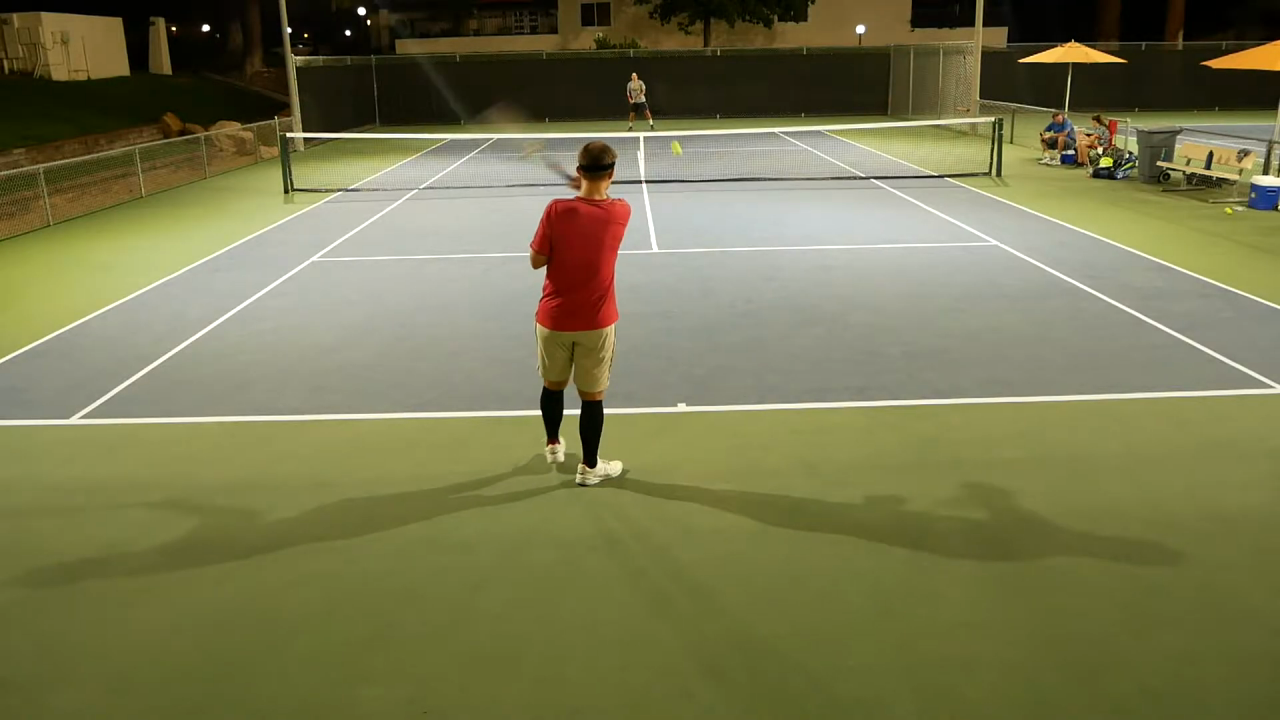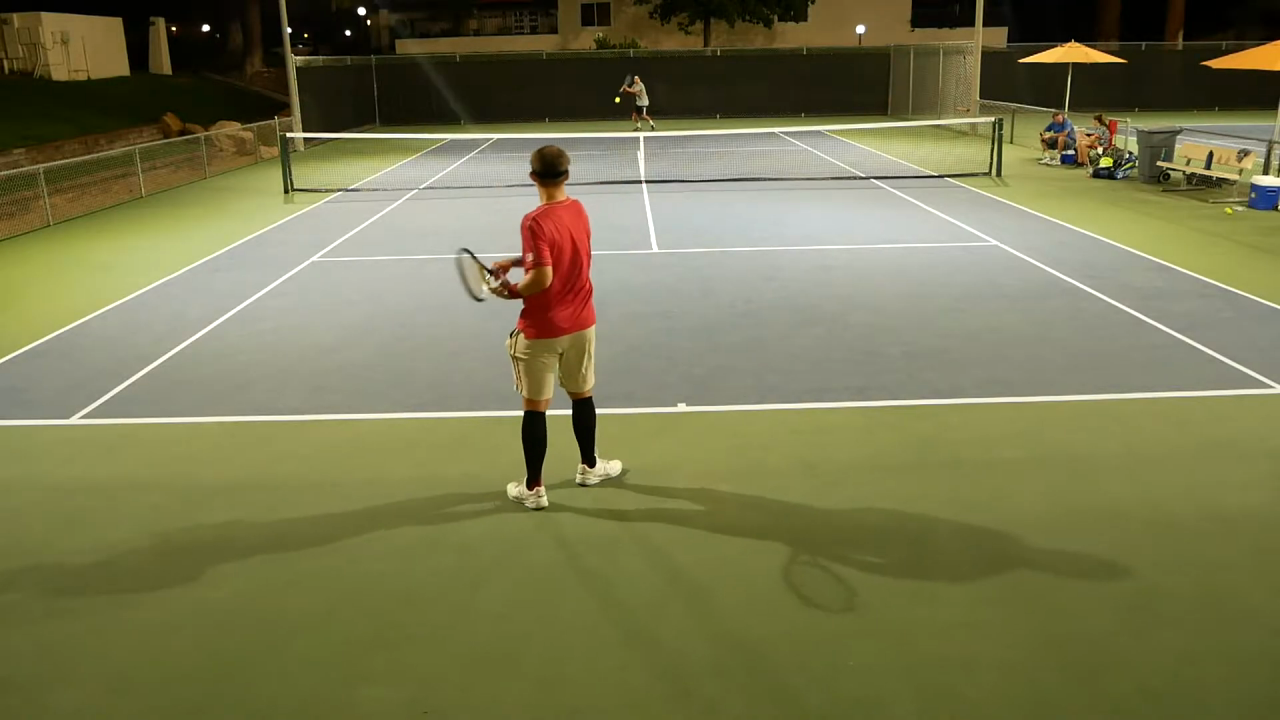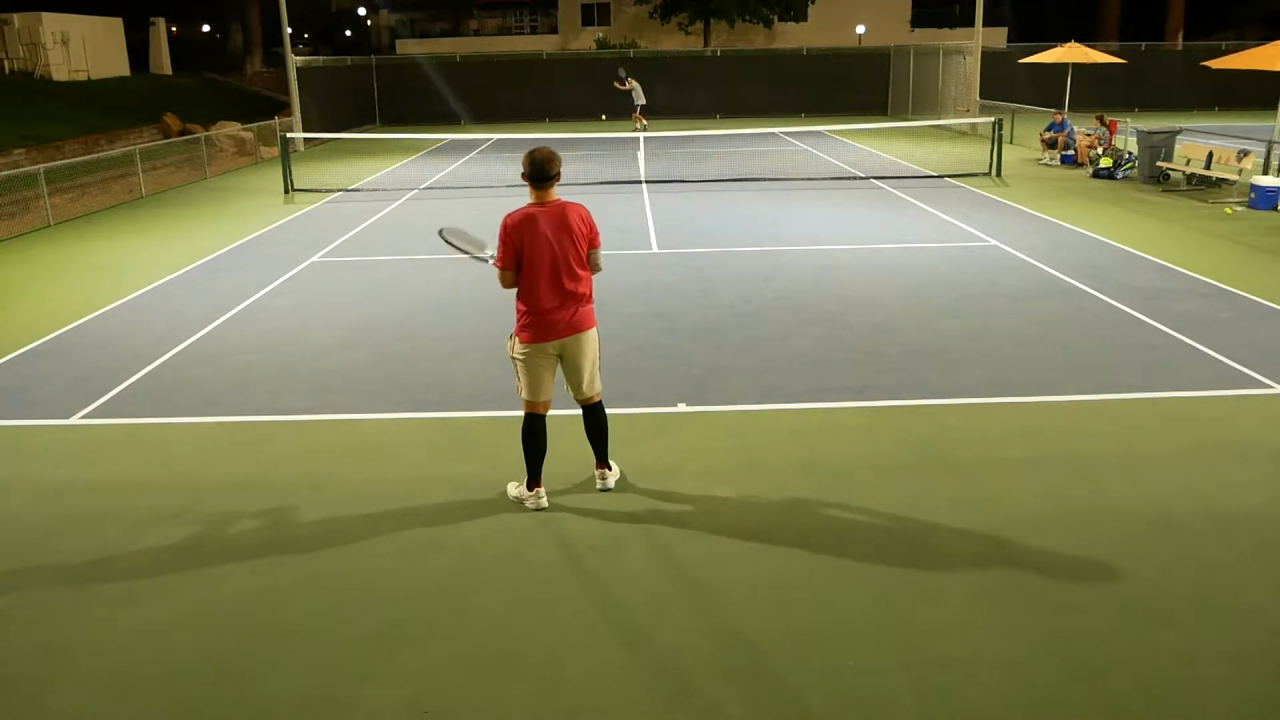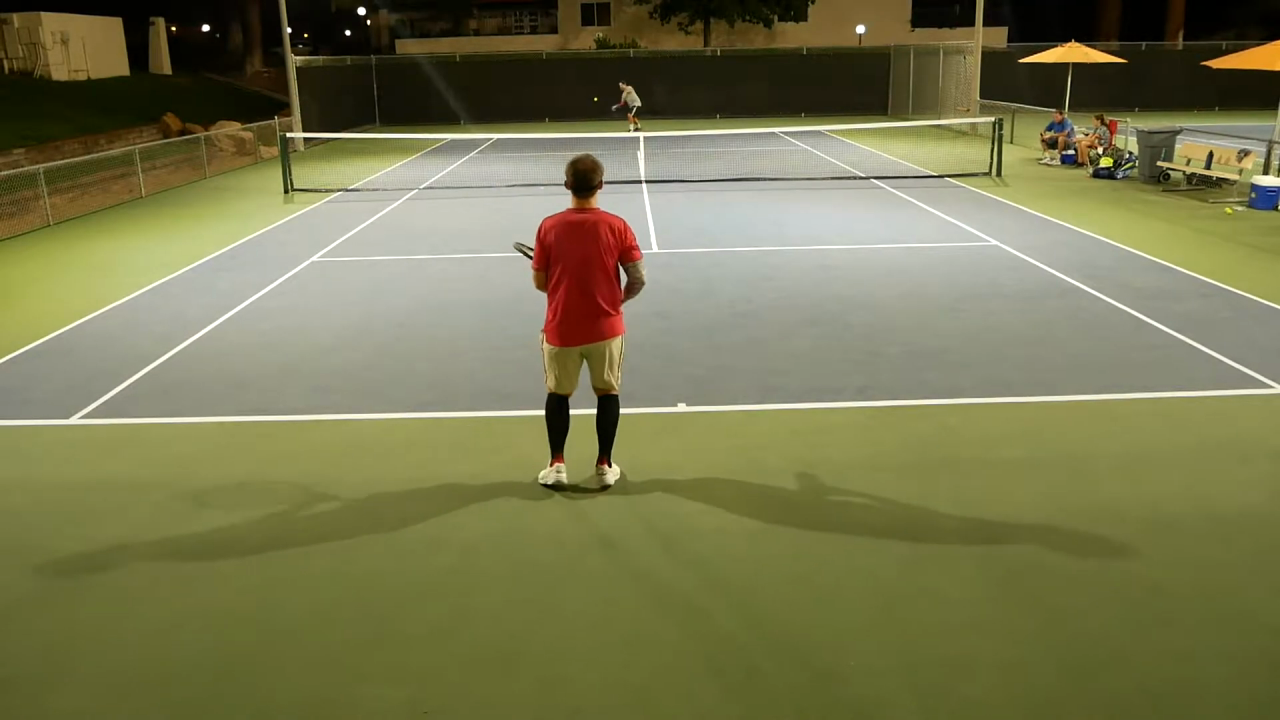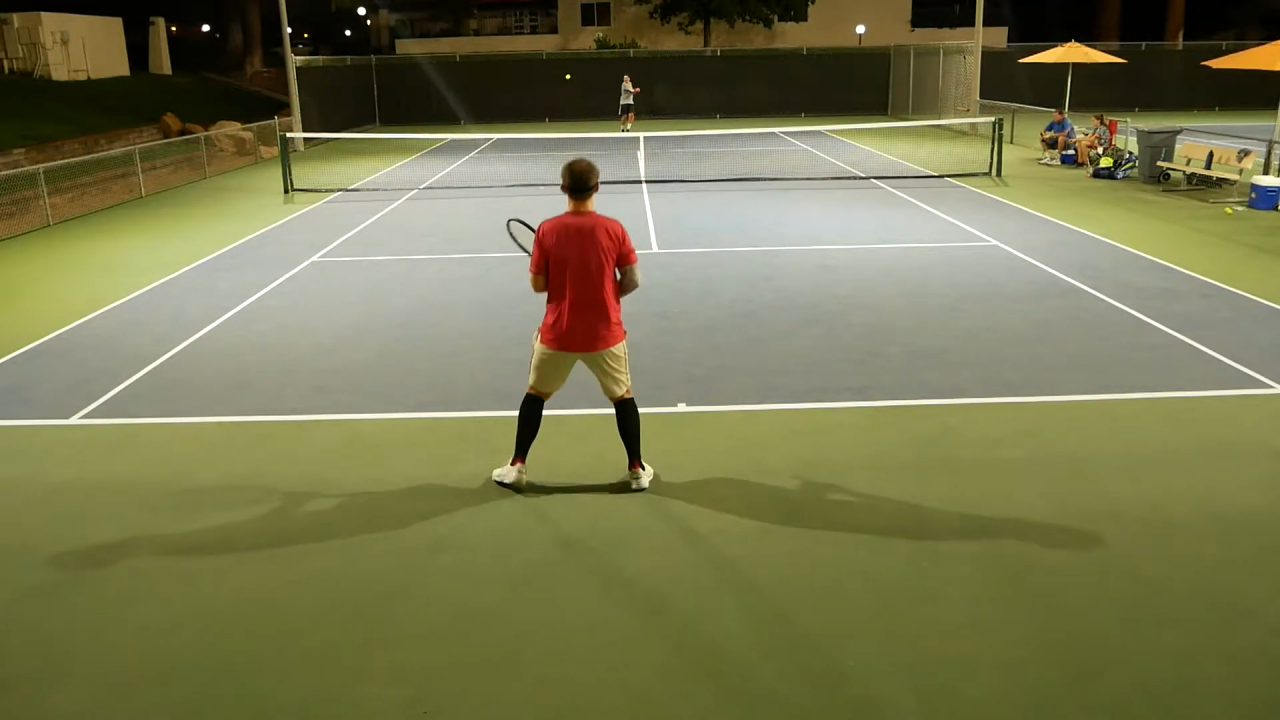
dt=0.5s
person 1, frame 1
left shoulder: (556, 210)
right shoulder: (620, 212)
left elbow: (537, 261)
right wrist: (591, 186)
left hip: (554, 318)
right hip: (597, 321)
left knee: (552, 384)
right knee: (592, 395)
left ankle: (553, 444)
right ankle: (590, 467)
person 1, frame 2
left shoulder: (534, 221)
right shoulder: (578, 210)
left elbow: (542, 279)
left wrist: (511, 290)
right wrist: (515, 262)
left hip: (540, 330)
right hip: (581, 324)
left knee: (535, 407)
right knee: (582, 396)
left ankle: (534, 487)
right ankle: (589, 466)
person 1, frame 3
left shoulder: (513, 223)
right shoulder: (580, 214)
left elbow: (507, 281)
right elbow: (596, 266)
left hip: (535, 331)
right hip: (580, 325)
left knee: (535, 409)
right knee: (591, 399)
left ankle: (534, 488)
right ankle: (604, 469)
person 1, frame 4
left shoulder: (549, 227)
right shoulder: (617, 226)
left elbow: (540, 282)
right elbow: (638, 280)
left hip: (561, 330)
right hip: (605, 328)
left knee: (558, 393)
right knee: (607, 391)
left ankle: (557, 463)
right ankle: (604, 465)
person 1, frame 5
left shoulder: (547, 230)
right shoulder: (614, 230)
left elbow: (537, 285)
right elbow: (632, 282)
left hip: (558, 335)
right hip: (605, 335)
left knee: (536, 395)
right knee: (623, 396)
left ankle: (517, 466)
right ankle: (637, 468)
